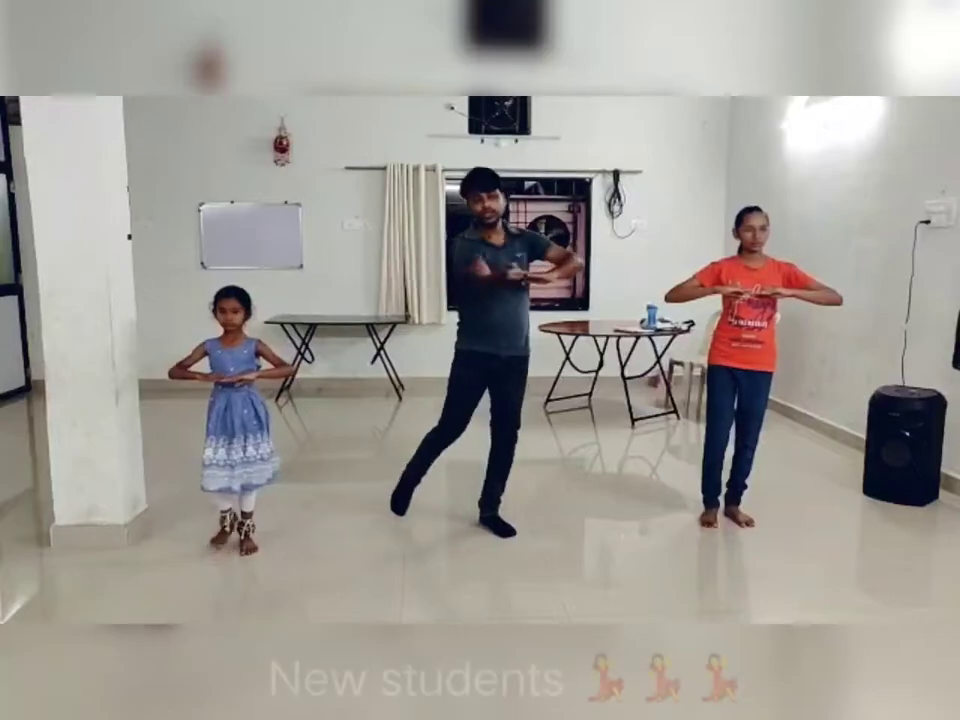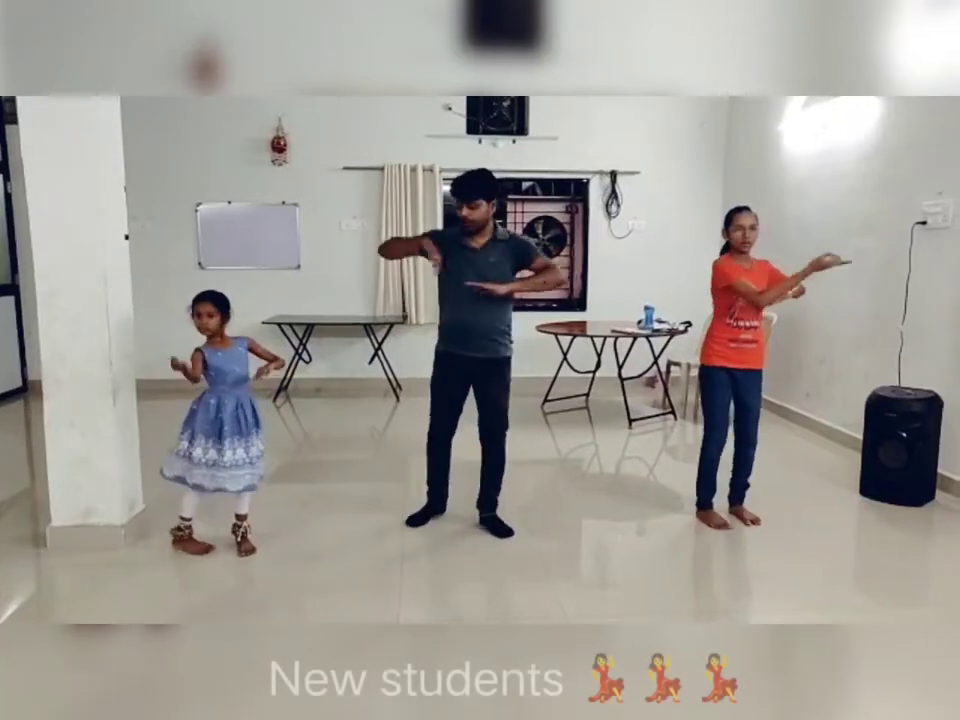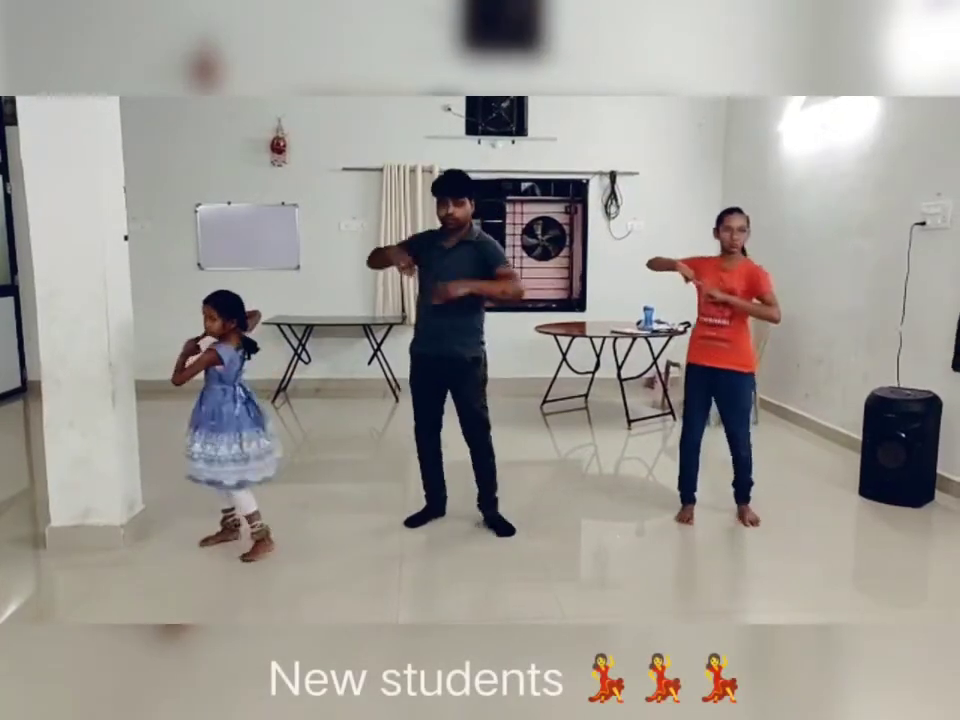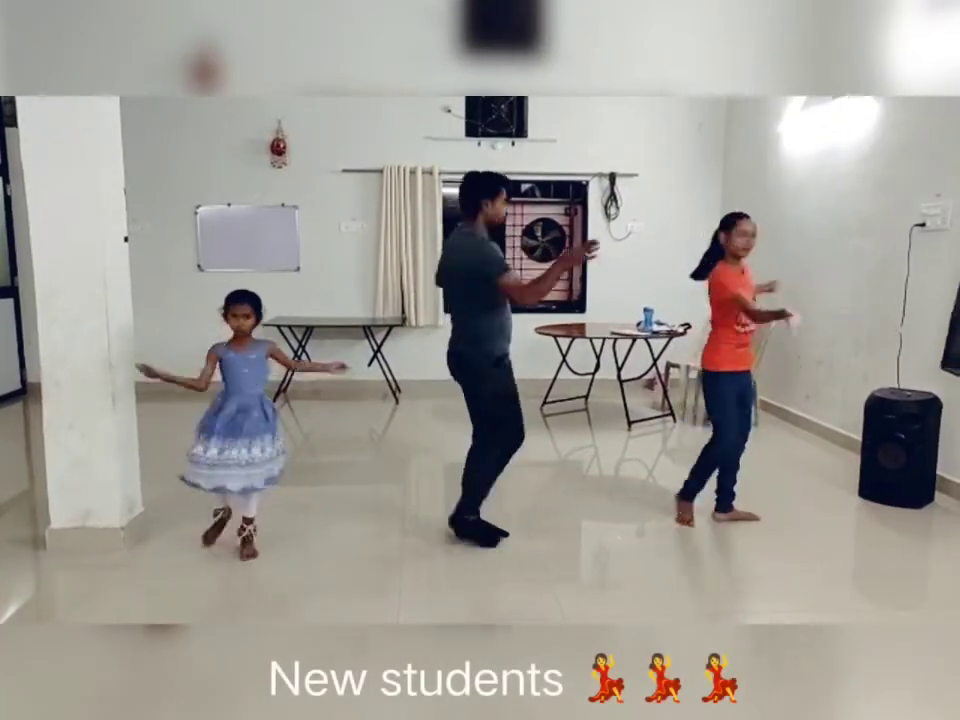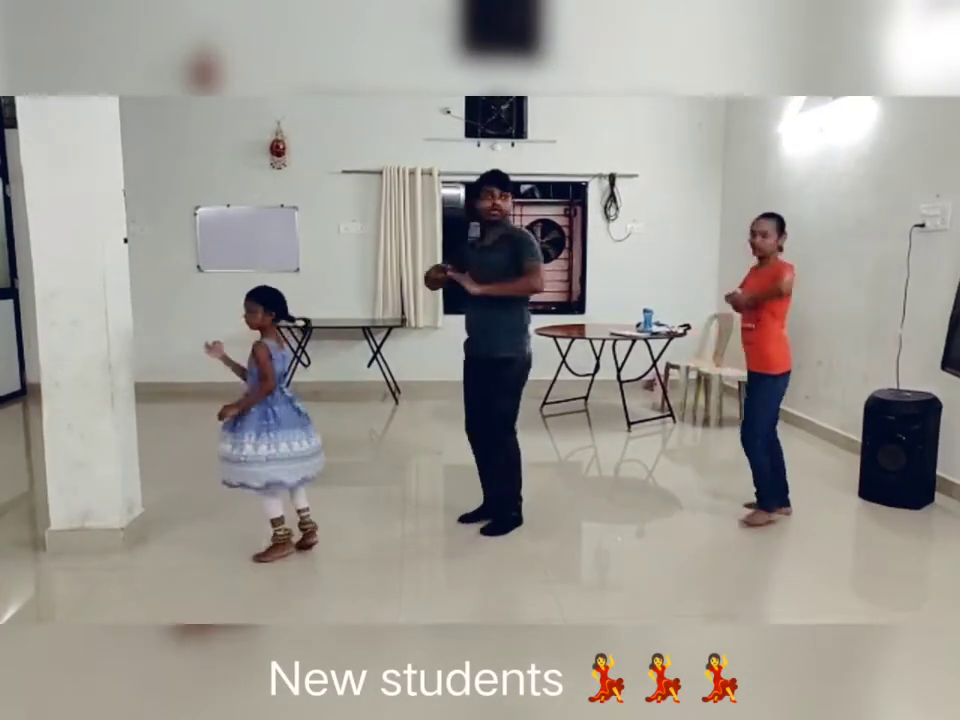
dt=0.4s
person 1, frame 1
left shoulder: (525, 239)
right shoulder: (464, 246)
left elbow: (572, 260)
right elbow: (483, 282)
left wrist: (552, 275)
right wrist: (504, 277)
left hip: (514, 356)
right hip: (472, 354)
left knee: (506, 435)
right knee: (450, 427)
left ankle: (489, 509)
right ankle: (409, 481)
person 1, frame 2
left shoulder: (513, 244)
right shoulder: (444, 239)
left elbow: (555, 275)
right elbow: (388, 249)
left wrist: (509, 286)
right wrist: (421, 245)
left hip: (494, 358)
right hip: (450, 355)
left knee: (494, 435)
right knee: (440, 432)
left ankle: (488, 510)
right ankle: (435, 501)
person 1, frame 3
left shoulder: (485, 246)
right shoulder: (425, 242)
left elbow: (514, 288)
right elbow: (373, 260)
left wrist: (468, 286)
right wrist: (395, 255)
left hip: (465, 357)
right hip: (425, 354)
left knee: (477, 431)
right knee: (425, 431)
left ankle: (490, 506)
right ankle: (435, 502)
person 1, frame 4
left shoulder: (456, 242)
right shoulder: (482, 249)
left elbow: (442, 280)
right elbow: (524, 295)
right wrist: (566, 262)
left hip: (468, 355)
right hip: (484, 361)
left knee: (489, 435)
right knee: (507, 435)
left ankle: (468, 513)
right ankle: (467, 513)
person 1, frame 5
left shoulder: (521, 241)
right shoulder: (472, 247)
left elbow: (535, 284)
right elbow: (433, 281)
left wrist: (481, 288)
right wrist: (442, 274)
left hip: (508, 355)
right hip: (477, 353)
left knee: (499, 430)
right knee: (476, 429)
left ankle: (510, 510)
right ankle: (493, 502)
person 2, frame 1
left shoulder: (783, 270)
right shoulder: (722, 268)
left elbow: (835, 298)
right elbow: (672, 296)
left wrist: (789, 292)
right wrist: (716, 289)
left hip: (760, 368)
right hip: (723, 364)
left knee: (748, 440)
right knee: (717, 437)
left ankle: (733, 502)
right ankle: (710, 503)
person 2, frame 2
left shoulder: (765, 269)
right shoulder: (722, 267)
left elbow: (798, 291)
right elbow: (759, 299)
left wrist: (791, 289)
right wrist: (809, 270)
left hip: (751, 366)
right hip: (717, 364)
left knee: (748, 438)
right knee: (715, 436)
left ankle: (737, 501)
right ankle: (704, 505)
person 2, frame 3
left shoulder: (754, 272)
right shoulder: (701, 265)
left elbow: (775, 314)
right elbow: (652, 263)
left wrist: (727, 297)
right wrist: (676, 265)
left hip: (736, 368)
right hip: (699, 364)
left knee: (739, 437)
right knee: (691, 434)
left ankle: (743, 501)
right ankle: (687, 500)
person 2, frame 4
left shoulder: (741, 271)
right shoulder: (724, 275)
right elbow: (754, 313)
right wrist: (779, 314)
left hip: (740, 368)
right hip: (722, 369)
left knee: (739, 436)
right knee: (726, 439)
left ankle: (725, 505)
right ankle: (686, 497)
person 2, frame 5
left shoulder: (782, 270)
right shoulder: (757, 272)
left elbow: (784, 288)
left wrist: (746, 299)
right wrist: (746, 303)
left hip: (770, 369)
right hip: (762, 367)
left knee: (753, 436)
right knee: (764, 433)
left ankle: (768, 505)
right ankle: (779, 499)
person 3, frame 1
left shoulder: (254, 346)
right shoulder: (209, 347)
left elbow: (287, 369)
right elbow: (174, 371)
left wrist: (254, 374)
right wrist: (202, 376)
left hip: (248, 412)
right hip: (221, 413)
left knee: (249, 472)
right knee: (220, 472)
left ankle: (246, 531)
right ankle: (226, 523)
person 3, frame 2
left shoulder: (244, 344)
right shoulder: (201, 353)
left elbow: (278, 360)
right elbow: (194, 378)
left wrist: (269, 367)
right wrist: (182, 368)
left hip: (241, 415)
right hip: (212, 416)
left knee: (243, 476)
right knee: (200, 476)
left ankle: (242, 532)
right ankle: (183, 533)
person 3, frame 3
left shoulder: (215, 353)
right shoulder: (238, 342)
left elbow: (178, 379)
right elbow: (256, 314)
left wrist: (185, 353)
left hip: (224, 415)
right hip: (231, 411)
left knee: (231, 477)
right knee: (223, 475)
left ankle: (261, 536)
right ankle: (230, 526)
person 3, frame 4
left shoulder: (265, 347)
right shoulder: (218, 351)
left elbow: (293, 365)
right elbow: (201, 384)
left wrist: (326, 367)
right wrist: (162, 376)
left hip: (255, 419)
right hip: (227, 418)
left knee: (248, 479)
right knee: (226, 476)
left ankle: (248, 534)
right ankle: (223, 514)
person 3, frame 5
left shoulder: (261, 347)
right shoulder: (279, 343)
left elbow: (268, 384)
left wrist: (238, 407)
right wrist: (224, 358)
left hip: (263, 418)
right hip: (284, 412)
left knee: (267, 482)
right knee: (290, 477)
left ankle: (282, 540)
right ankle: (308, 529)
